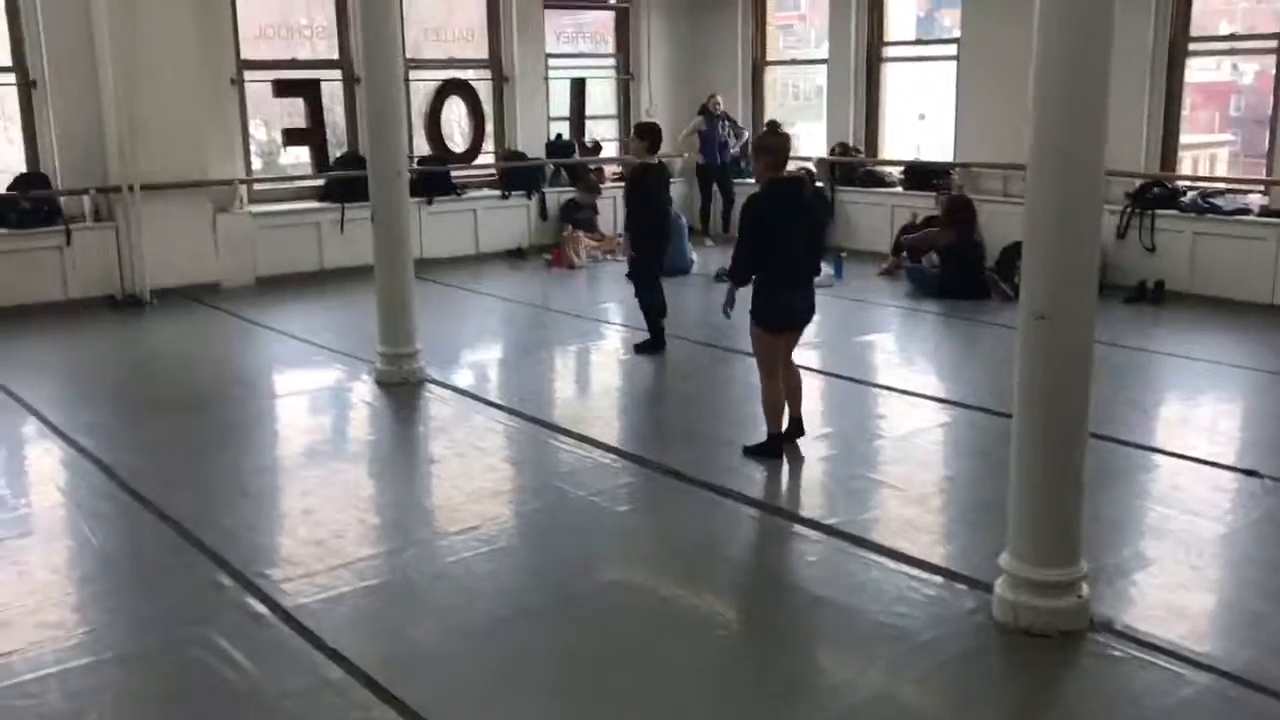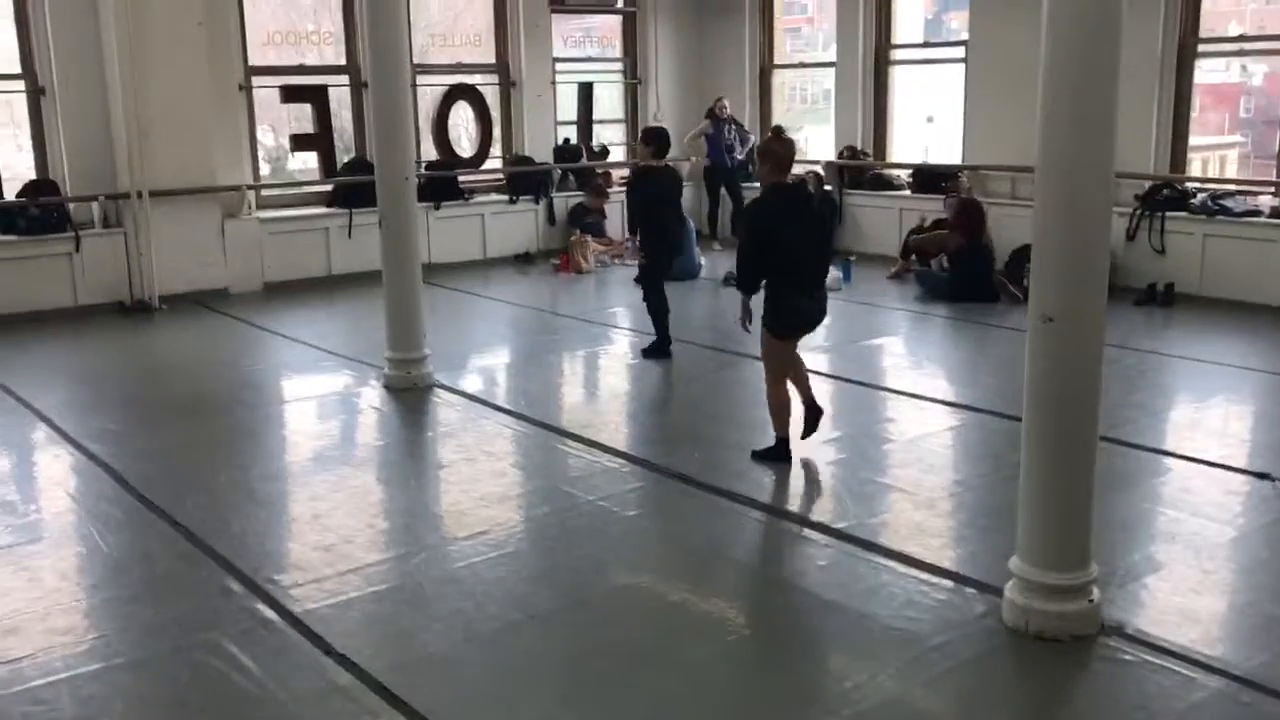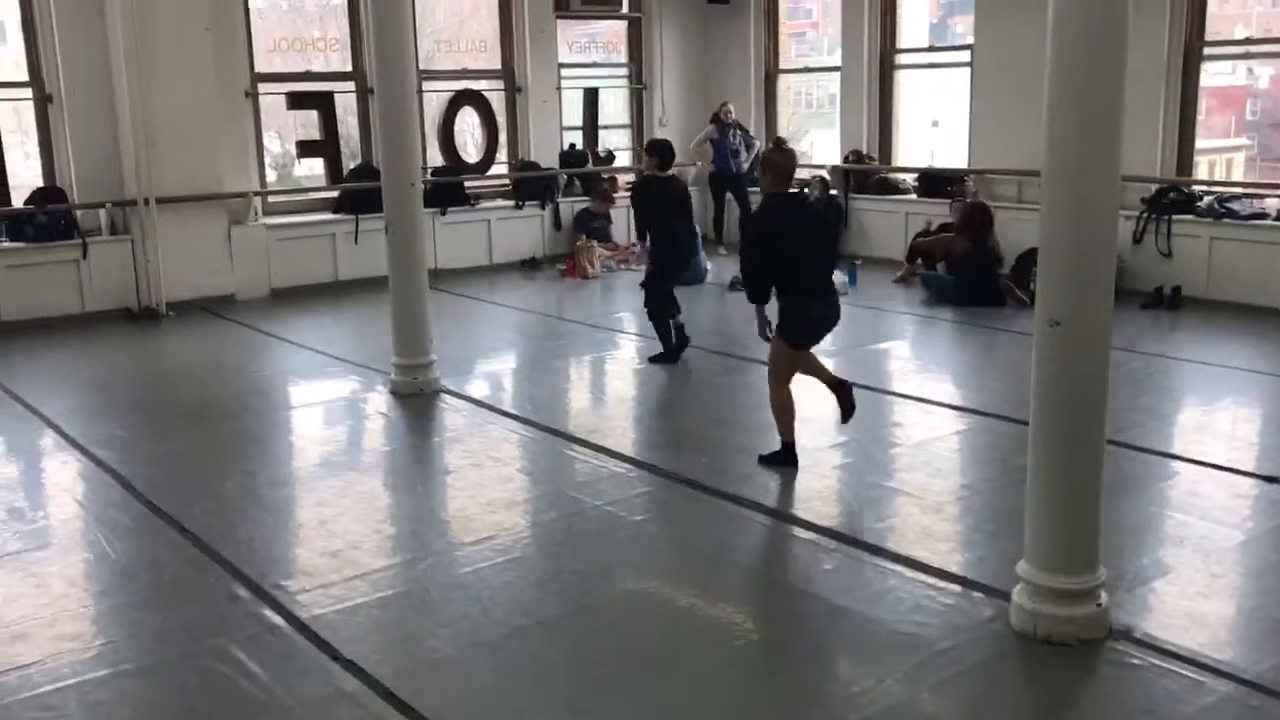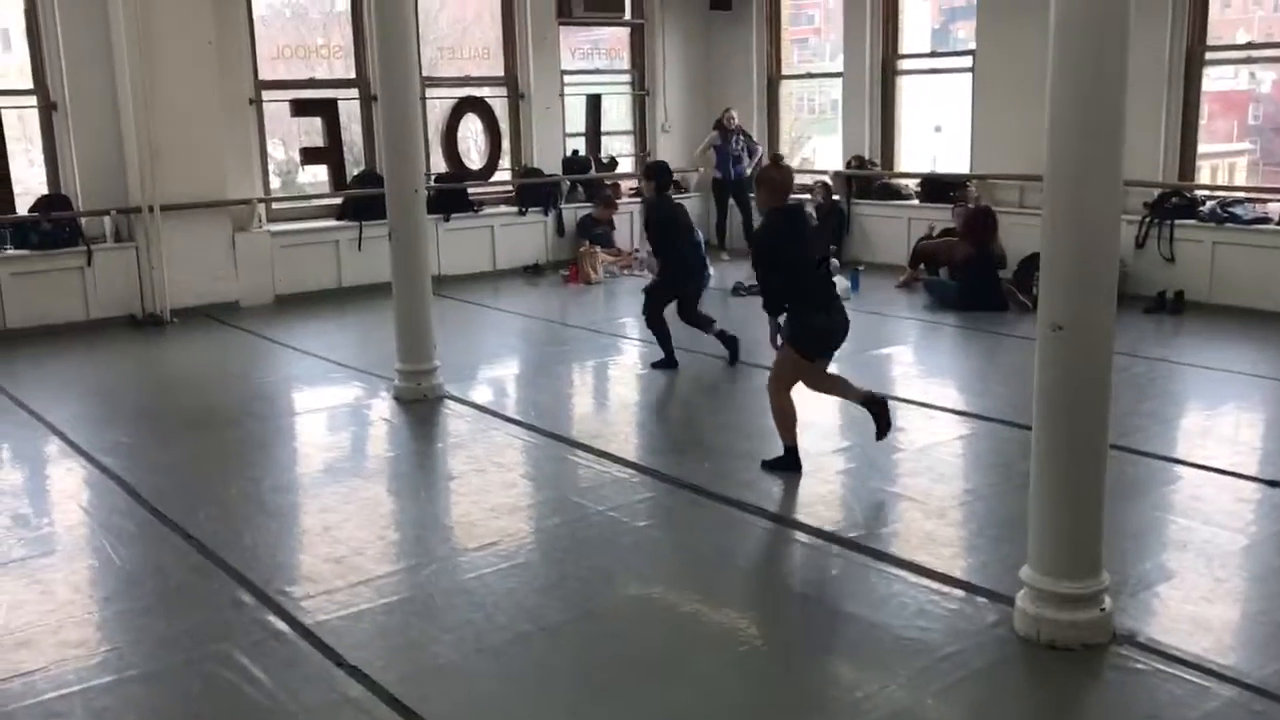
dt=0.1s
person 1, frame 1
left shoulder: (758, 205)
right shoulder: (809, 196)
left elbow: (746, 254)
right elbow: (817, 242)
left wrist: (732, 288)
left hip: (772, 297)
right hip: (804, 294)
left knee: (770, 374)
right knee: (786, 362)
left ankle: (773, 442)
right ankle: (795, 423)
person 1, frame 2
left shoulder: (758, 210)
right shoulder: (810, 200)
left elbow: (749, 260)
right elbow: (826, 246)
left wrist: (746, 301)
left hip: (786, 302)
right hip: (816, 298)
left knee: (774, 375)
right knee: (784, 352)
left ankle: (781, 447)
right ankle: (811, 406)
person 1, frame 3
left shoulder: (762, 220)
right shoulder: (810, 209)
left elbow: (754, 270)
right elbow: (830, 252)
left wrist: (760, 312)
left hip: (799, 309)
right hip: (828, 304)
left knee: (778, 381)
right knee: (796, 356)
left ankle: (787, 451)
right ankle: (837, 385)
person 1, frame 4
left shoulder: (767, 234)
right shoulder: (799, 222)
left elbow: (772, 286)
left wrist: (774, 321)
left hip: (810, 323)
right hip: (834, 315)
left knee: (778, 387)
right knee: (814, 377)
left ankle: (790, 457)
right ankle: (871, 401)
person 2, frame 1
left shoulder: (639, 172)
right shoulder: (661, 170)
left elbow: (633, 210)
left wrist: (629, 240)
left hip: (646, 237)
right hip: (659, 235)
left knee: (644, 287)
right knee: (651, 284)
left ankle: (656, 339)
right ankle: (658, 335)
person 2, frame 2
left shoulder: (640, 175)
right shoulder: (673, 174)
left elbow: (634, 212)
right elbow: (675, 208)
left wrist: (636, 241)
left hip: (656, 241)
right hip: (675, 238)
left knee: (651, 293)
right knee: (655, 286)
left ankle: (662, 345)
right ankle: (663, 338)
person 2, frame 3
left shoulder: (644, 184)
right shoulder: (679, 185)
left elbow: (641, 218)
right elbow: (687, 218)
left wrist: (644, 246)
left hip: (666, 251)
right hip: (688, 248)
left knee: (654, 299)
right knee: (663, 293)
left ankle: (670, 351)
right ankle: (680, 335)
person 2, frame 4
left shoulder: (655, 210)
right shoulder: (676, 208)
left elbow: (659, 244)
right elbow: (692, 237)
left wrist: (659, 267)
left hip: (679, 269)
right hip: (698, 267)
left knee: (652, 310)
right knee: (688, 313)
left ankle: (670, 358)
right ankle: (726, 337)
